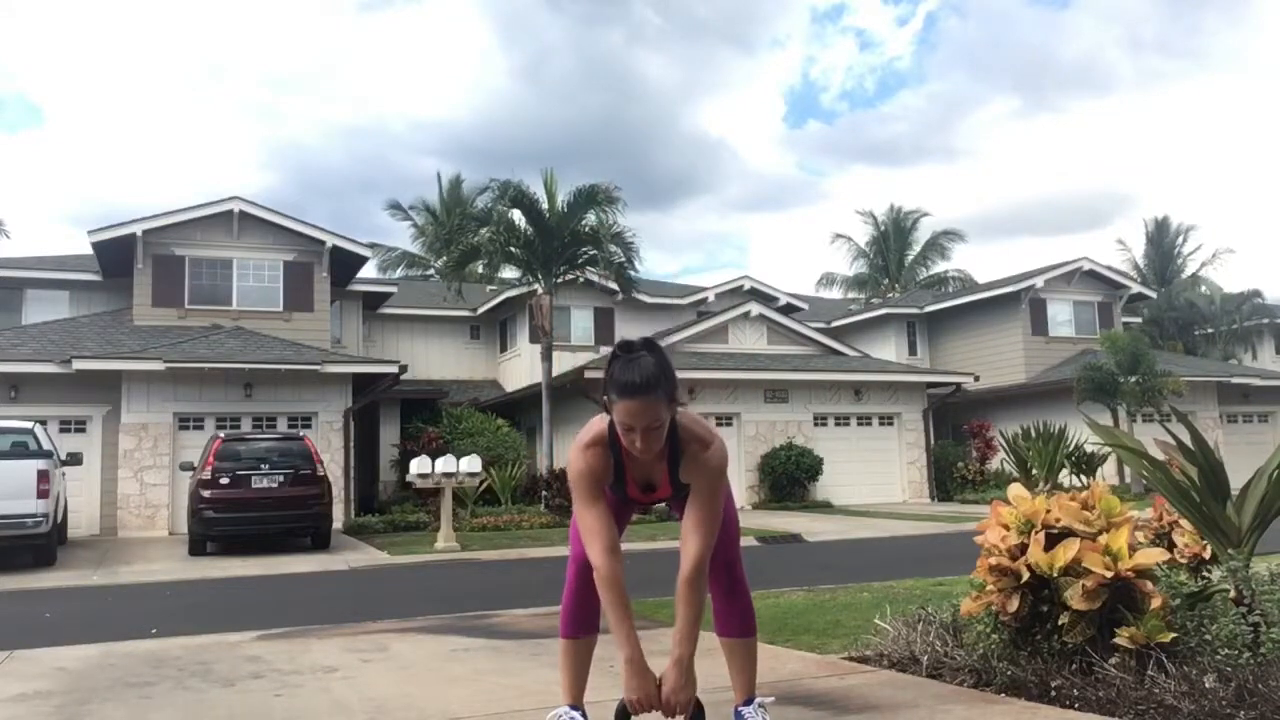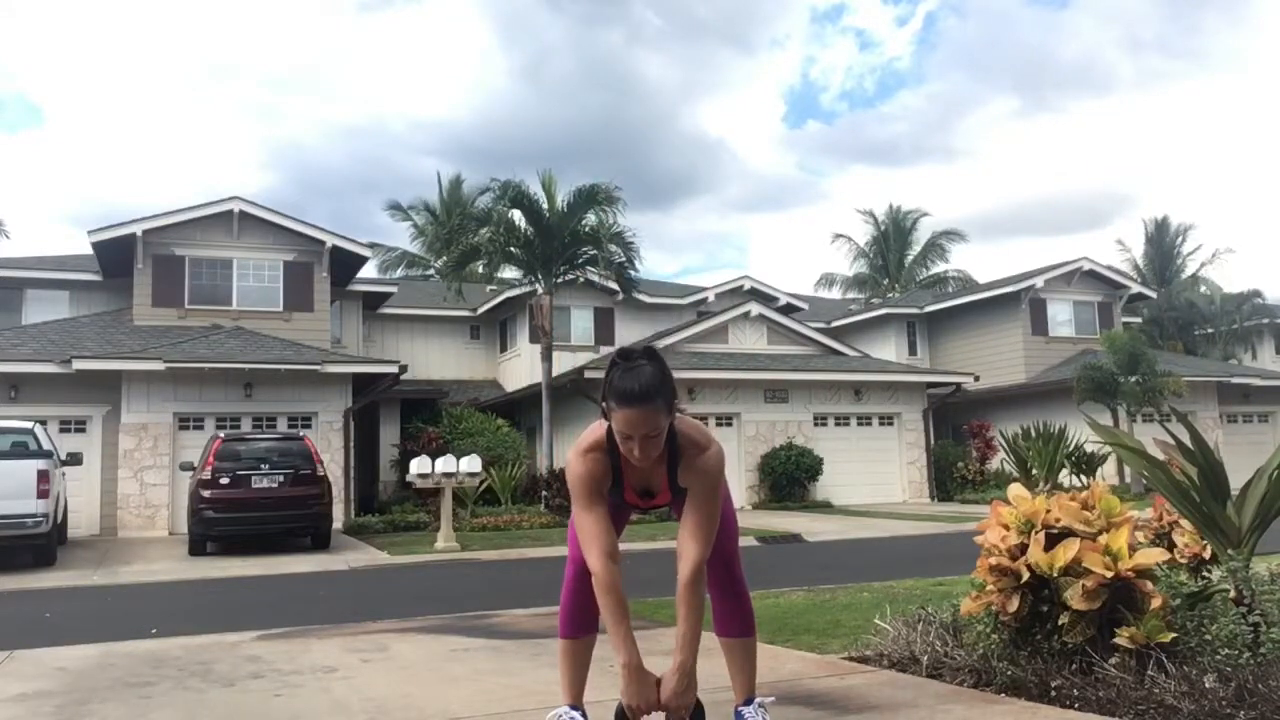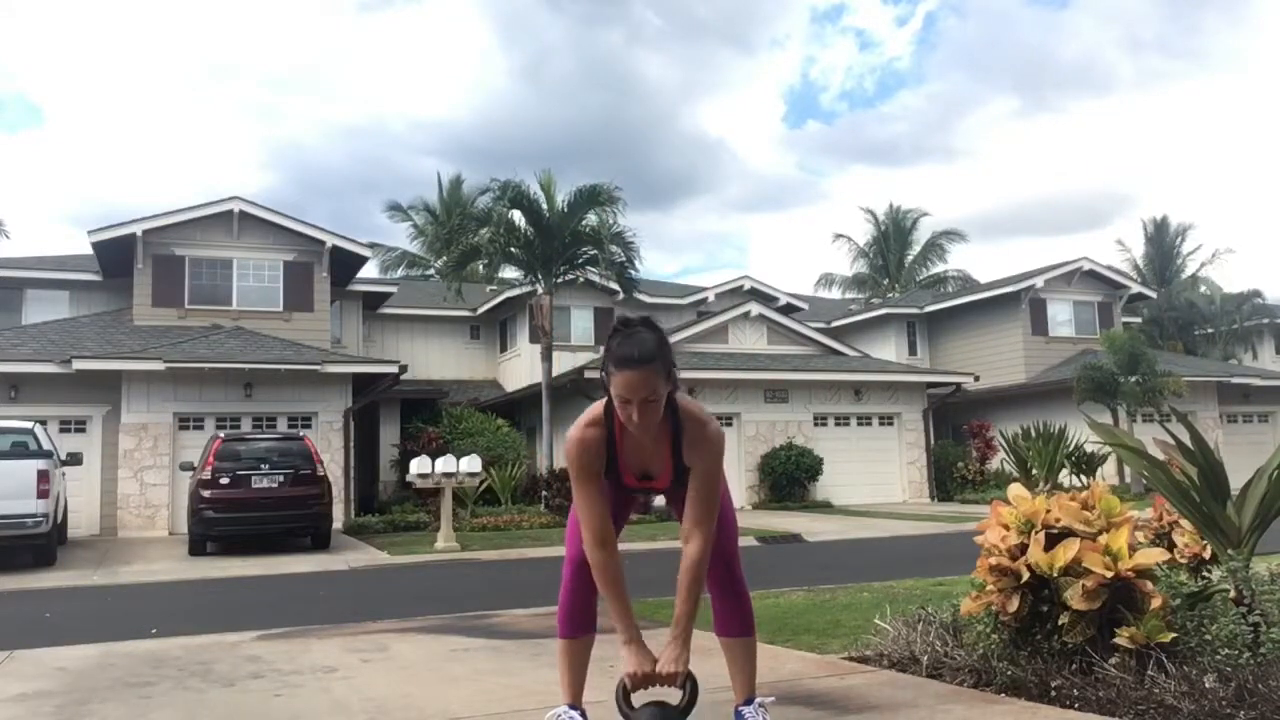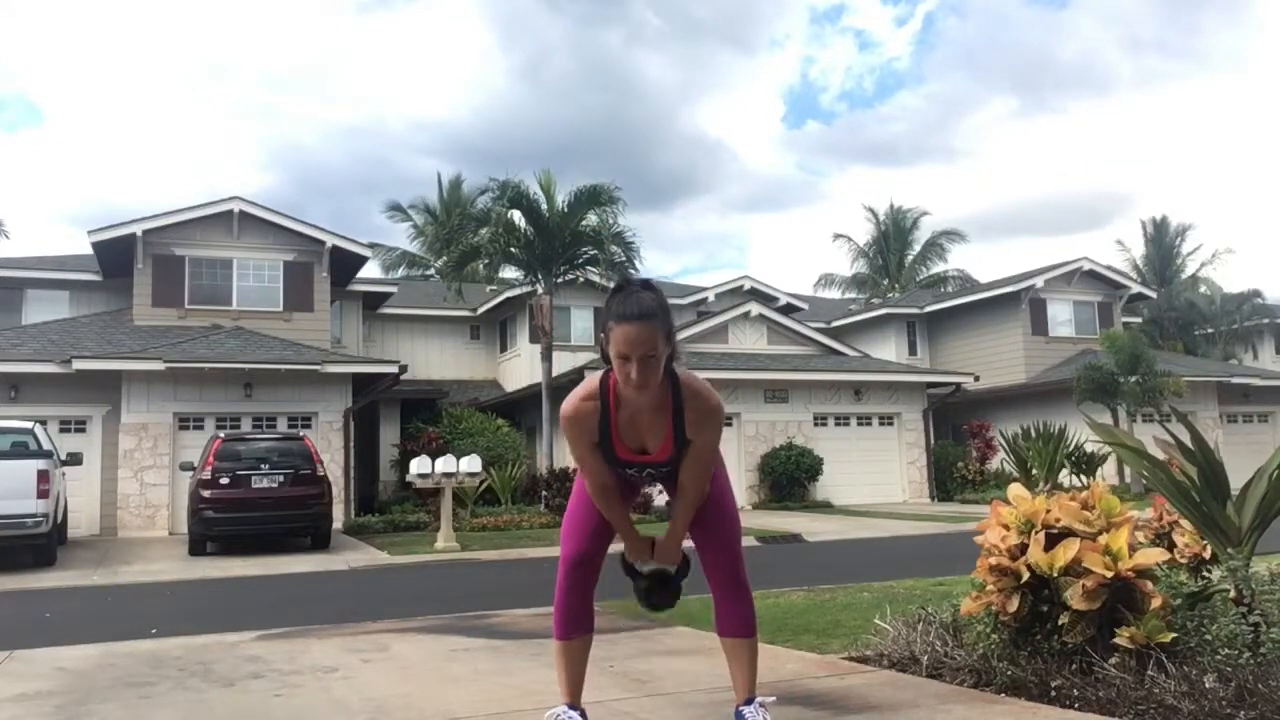
dt=0.3s
person 1, frame 1
left shoulder: (705, 449)
right shoulder: (588, 452)
left elbow: (694, 564)
right elbow: (605, 562)
left wrist: (681, 663)
right wrist: (632, 664)
left hip: (688, 481)
right hip: (614, 483)
left knee: (725, 568)
right knee: (582, 568)
person 1, frame 2
left shoulder: (703, 454)
right shoulder: (586, 458)
left elbow: (692, 568)
right elbow: (602, 566)
left wrist: (684, 667)
right wrist: (630, 668)
left hip: (687, 482)
right hip: (612, 487)
left knee: (725, 570)
right knee: (581, 571)
person 1, frame 3
left shoulder: (702, 432)
right shoulder: (585, 436)
left elbow: (697, 543)
right elbow: (599, 545)
left wrist: (679, 640)
right wrist: (630, 643)
left hip: (685, 476)
right hip: (612, 481)
left knee: (724, 568)
right knee: (579, 567)
person 1, frame 4
left shoulder: (703, 403)
right shoulder: (579, 408)
left elbow: (690, 487)
right elbow: (601, 484)
left wrist: (671, 543)
right wrist: (630, 541)
left hip: (687, 465)
right hip: (613, 471)
left knee: (728, 569)
right knee: (574, 564)
